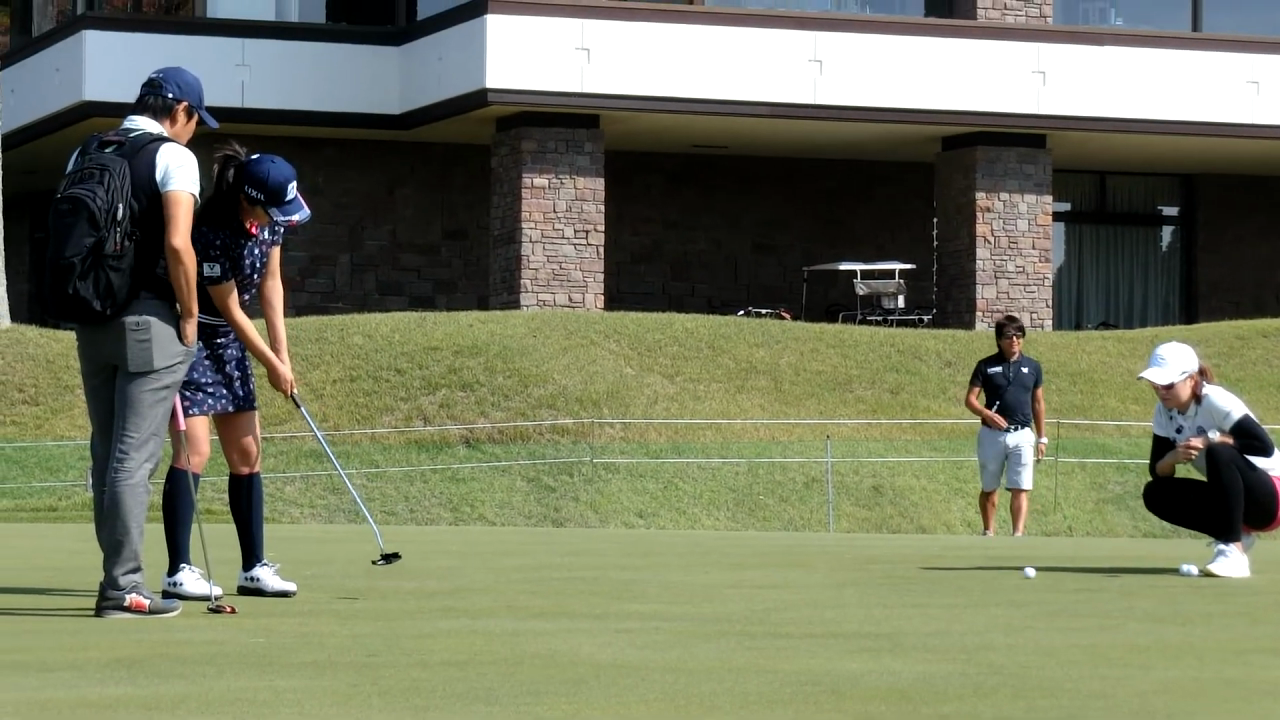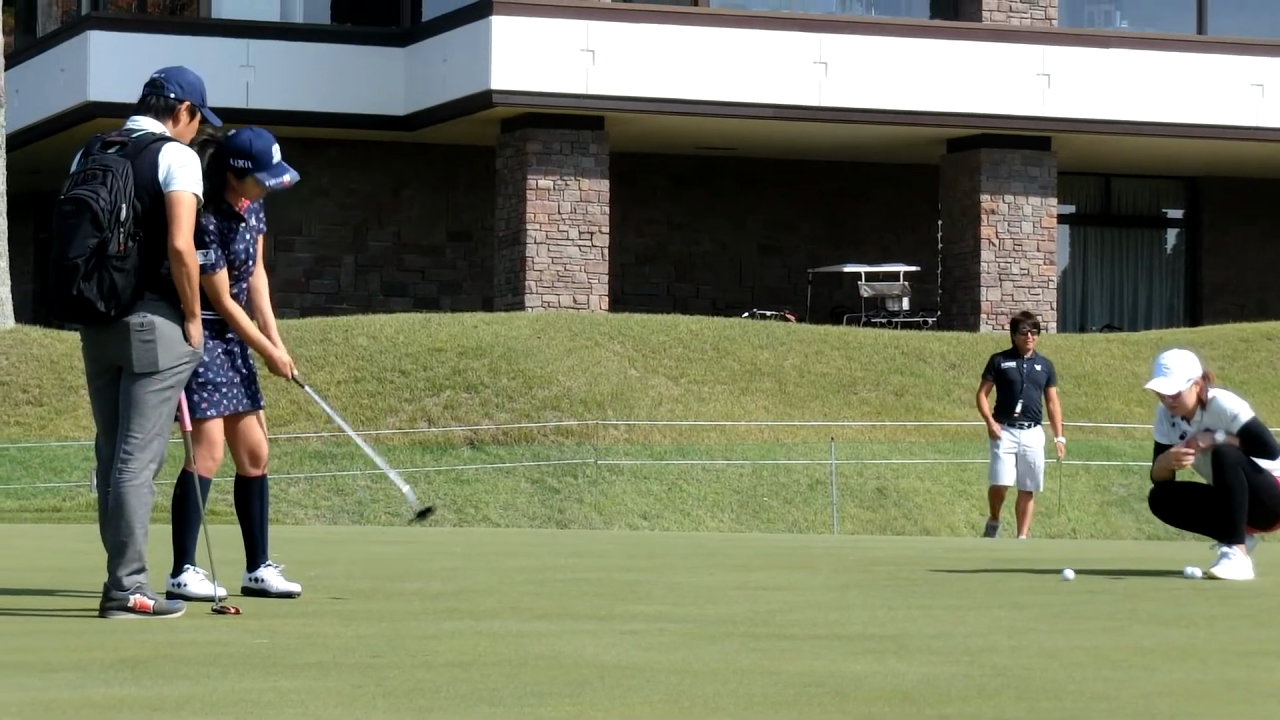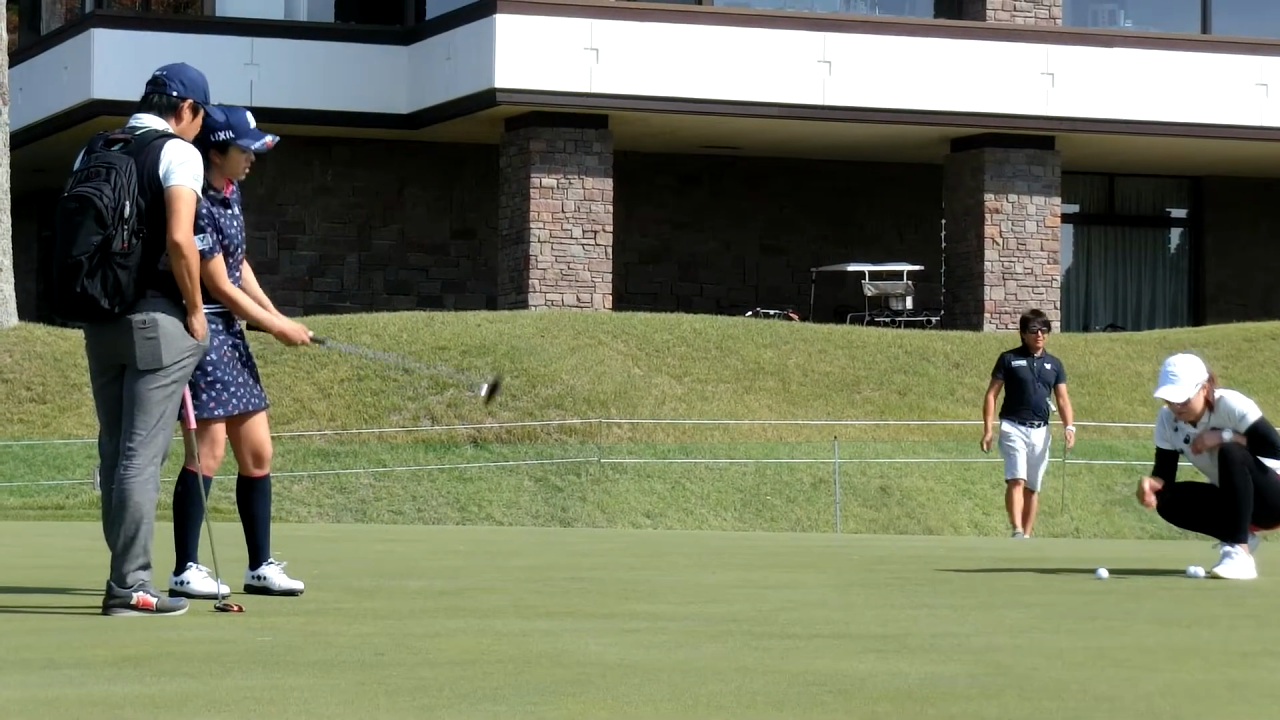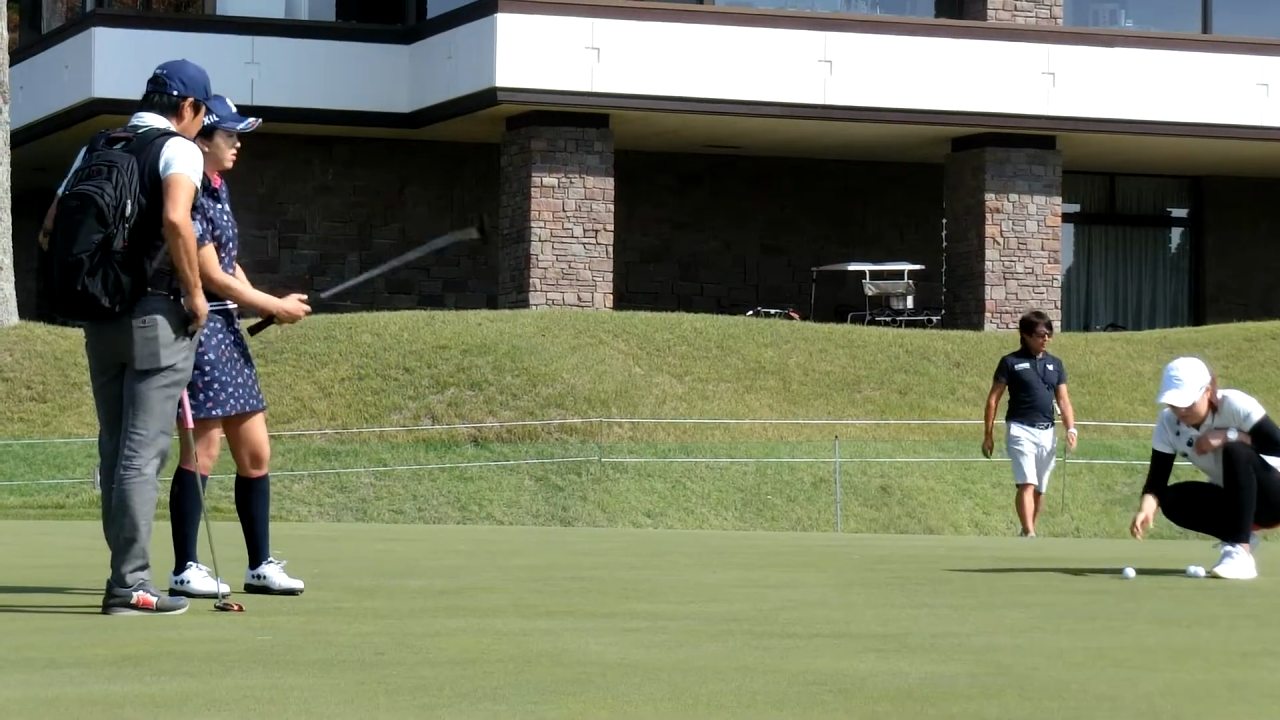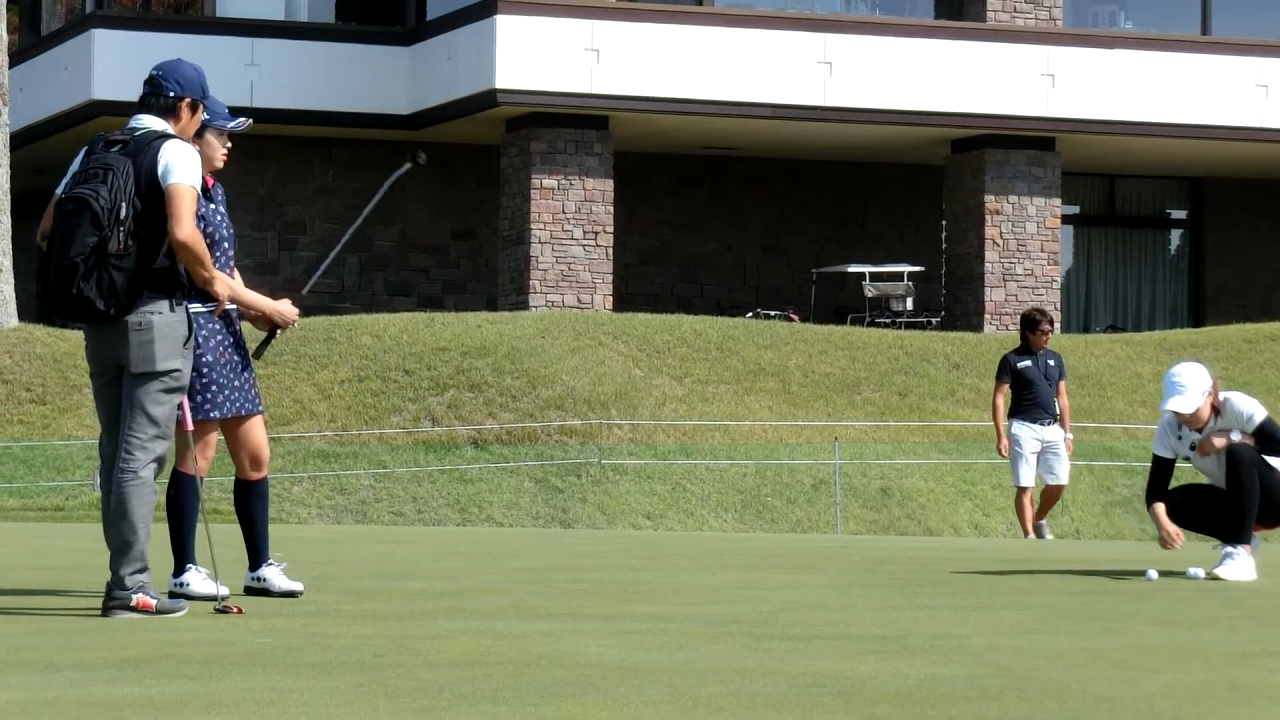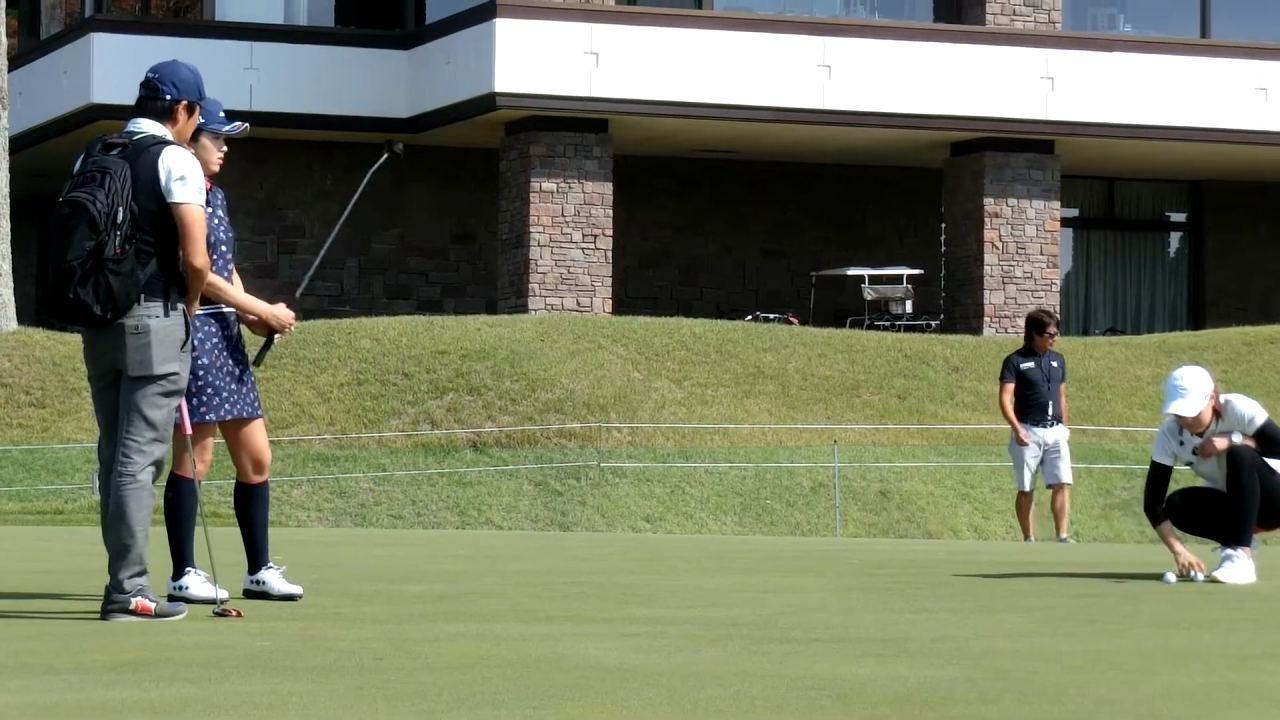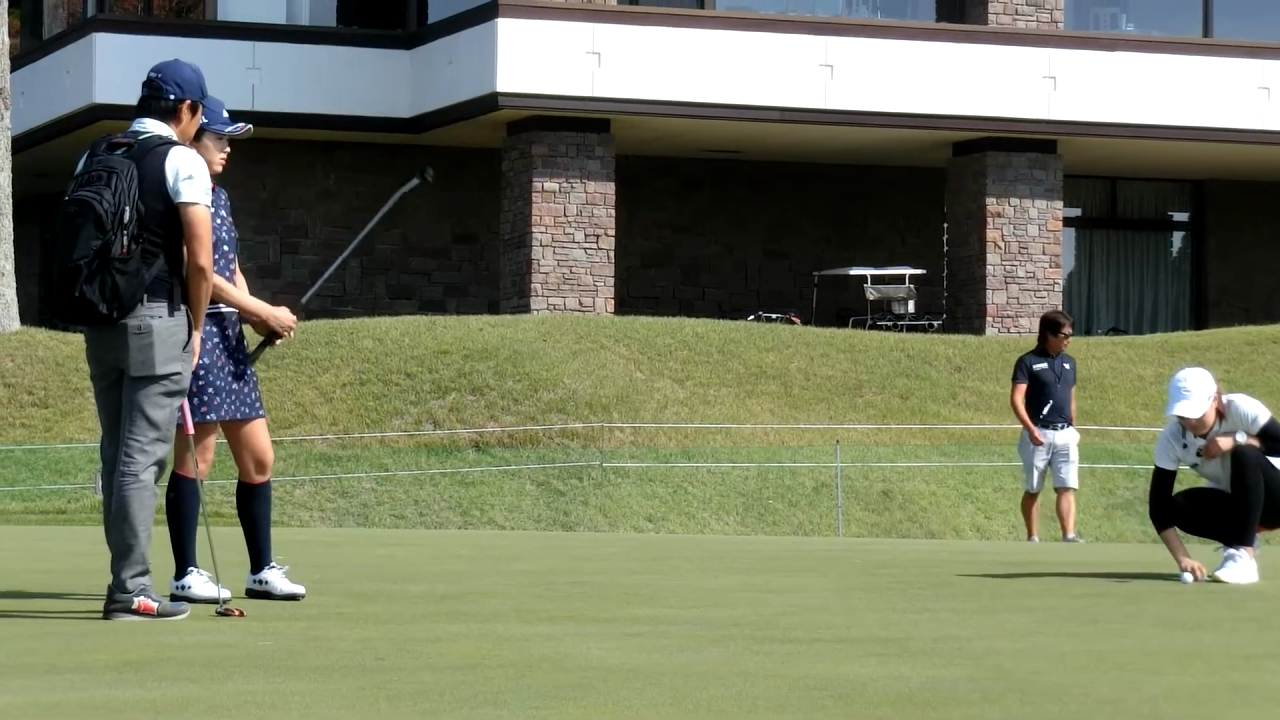
dt=0.2s
person 1, frame 1
left shoulder: (86, 154)
right shoulder: (173, 156)
right elbow: (177, 245)
right wrist: (189, 316)
left hip: (93, 320)
right hip: (147, 320)
left knee: (107, 453)
right knee: (133, 456)
left ankle: (117, 577)
right ankle: (122, 587)
person 1, frame 2
left shoulder: (90, 155)
right shoulder: (176, 155)
right elbow: (180, 246)
right wrist: (193, 316)
left hip: (97, 321)
right hip: (152, 321)
left knee: (112, 454)
right knee: (138, 457)
left ankle: (123, 577)
right ankle: (126, 588)
person 1, frame 3
left shoulder: (94, 152)
right shoulder: (178, 151)
right elbow: (179, 239)
right wrist: (195, 309)
left hip: (101, 318)
right hip: (155, 317)
left knee: (116, 451)
right knee: (141, 454)
left ankle: (126, 574)
right ankle: (129, 583)
person 1, frame 4
left shoulder: (96, 151)
right shoulder: (179, 148)
left elbow: (50, 232)
right elbow: (175, 219)
right wrist: (194, 292)
left hip: (101, 315)
right hip: (155, 315)
left knee: (116, 448)
right knee: (142, 452)
left ankle: (124, 573)
right ankle: (130, 583)
person 1, frame 5
left shoulder: (94, 152)
right shoulder: (175, 151)
left elbow: (48, 233)
right elbow: (182, 233)
right wrist: (213, 281)
left hip: (101, 318)
right hip: (154, 315)
left knee: (116, 451)
right knee: (140, 454)
left ankle: (125, 576)
right ankle: (128, 586)
person 1, frame 6
left shoulder: (93, 157)
right shoulder: (176, 158)
right elbow: (195, 259)
right wrist: (191, 304)
left hip: (100, 322)
right hip: (153, 319)
left knee: (115, 455)
right knee: (139, 457)
left ankle: (124, 579)
right ankle: (127, 590)
person 1, frame 7
left shoulder: (94, 157)
right shoulder: (183, 160)
right elbow: (200, 261)
right wrist: (196, 327)
left hip: (101, 321)
right hip: (157, 320)
left knee: (117, 454)
right knee: (141, 457)
left ankle: (127, 580)
right ankle: (130, 589)
person 2, frame 1
left shoulder: (269, 219)
right shoulder: (212, 231)
left elbow: (270, 283)
right elbow: (231, 310)
left wrist: (283, 353)
right wrist: (272, 365)
left hip: (228, 341)
right hip: (190, 339)
left knee: (248, 453)
right knee: (195, 451)
left ankle: (254, 567)
right ankle: (179, 570)
person 2, frame 2
left shoulder: (254, 205)
right shoulder: (206, 219)
right elbow: (223, 300)
left wrist: (274, 336)
right wrist: (268, 351)
left hip: (233, 338)
right hip: (197, 336)
left knee: (255, 453)
right knee: (208, 452)
left ankle: (258, 568)
right ankle: (182, 572)
person 2, frame 3
left shoulder: (231, 192)
right shoulder: (197, 205)
right elbow: (221, 287)
left wrist: (274, 313)
right wrist: (279, 328)
left hip: (231, 332)
right hip: (201, 333)
left knee: (258, 453)
right knee: (210, 451)
left ankle: (260, 567)
right ankle: (185, 570)
person 2, frame 4
left shoulder: (219, 189)
right elbow: (211, 276)
left wrist: (266, 304)
right wrist: (276, 305)
left hip: (227, 330)
right hip: (198, 330)
left knee: (256, 454)
right knee: (203, 450)
left ankle: (260, 566)
right ankle: (184, 570)
person 2, frame 5
left shoulder: (215, 191)
left wrist: (256, 311)
right wrist: (267, 306)
left hip: (226, 333)
right hip: (195, 330)
left knee: (255, 456)
right knee: (198, 452)
left ankle: (260, 568)
right ankle: (184, 571)
person 2, frame 6
left shoulder: (216, 196)
right elbow: (203, 279)
left wrist: (253, 316)
right wrist: (265, 310)
left hip: (227, 338)
right hip: (193, 333)
left knee: (256, 459)
right knee: (194, 456)
left ankle: (260, 571)
right ankle: (183, 575)
person 2, frame 7
left shoulder: (220, 197)
right elbow: (205, 279)
left wrist: (259, 316)
right wrist: (267, 312)
left hip: (230, 339)
right hip: (195, 335)
left knee: (259, 459)
right knee: (196, 456)
left ankle: (263, 571)
right ankle: (186, 574)
person 3, frame 1
left shoulder: (1033, 367)
right shoulder: (985, 365)
left elbow: (1038, 404)
right elbow: (970, 399)
left wrist: (1042, 438)
right wrist: (987, 414)
left hip: (1023, 436)
right hip: (992, 434)
left knee: (1021, 489)
right knee: (989, 489)
left ankle: (1017, 535)
right ankle: (988, 533)
person 3, frame 2
left shoulder: (1045, 365)
right shoulder: (999, 360)
left elbow: (1052, 403)
right elbow: (981, 395)
left wrist: (1059, 437)
right wrist: (990, 422)
left hip: (1033, 433)
right hip: (1005, 432)
left knee: (1028, 491)
right knee: (1000, 484)
left ankle: (1022, 538)
right ankle: (993, 520)
person 3, frame 3
left shoulder: (1055, 364)
right shoulder: (1008, 358)
left elbow: (1063, 399)
right elbow: (991, 394)
left wrist: (1069, 426)
right wrist: (988, 429)
left hip: (1041, 432)
right hip: (1013, 428)
left knee: (1032, 488)
right knee: (1017, 481)
left ankle: (1026, 537)
right ankle: (1016, 531)
person 3, frame 4
left shoulder: (1056, 364)
right shoulder: (1011, 362)
left elbow: (1063, 400)
right elbow: (993, 399)
left wrist: (1071, 429)
right wrist: (988, 434)
left hip: (1047, 433)
right hip: (1021, 430)
left knee: (1039, 490)
right knee: (1027, 484)
left ankle: (1027, 532)
right ankle: (1029, 536)
person 3, frame 5
left shoulder: (1056, 359)
right shoulder: (1011, 360)
left elbow: (1062, 397)
right elbow: (999, 398)
left wrist: (1067, 433)
right wrist: (1001, 435)
left hip: (1052, 429)
right hip: (1024, 428)
left knee: (1059, 482)
right knee: (1025, 486)
left ankle: (1039, 521)
right ankle: (1029, 537)
person 3, frame 6
left shoulder: (1058, 360)
right shoulder: (1015, 361)
left elbow: (1061, 398)
right elbow: (1005, 398)
left wrist: (1065, 429)
right wrist: (1017, 429)
left hip: (1055, 431)
right hip: (1028, 431)
left knee: (1061, 484)
right knee: (1025, 490)
left ankle: (1062, 536)
right ankle: (1029, 540)
person 3, frame 7
left shoulder: (1069, 362)
right shoulder: (1027, 362)
right elbow: (1016, 399)
left wrist: (1074, 431)
right wrist: (1031, 429)
left hip: (1065, 435)
right hip: (1039, 434)
left knee: (1067, 488)
right knee: (1032, 490)
left ankle: (1069, 537)
right ankle: (1033, 540)
person 4, frame 1
left shoulder: (1216, 401)
right shoulder: (1164, 411)
right elbow: (1157, 472)
left wrist: (1211, 438)
right wrist: (1173, 457)
right hip: (1230, 500)
left knee: (1219, 452)
right knee: (1155, 493)
left ankle: (1234, 553)
right ankle: (1236, 535)
person 4, frame 2
left shoulder: (1222, 404)
right shoulder: (1165, 415)
right elbow: (1160, 480)
left wrist: (1217, 438)
right wrist: (1165, 462)
right hip: (1232, 501)
left knee: (1225, 453)
right knee: (1161, 498)
left ankle: (1238, 555)
right ankle: (1239, 538)
person 4, frame 3
left shoulder: (1230, 403)
right shoulder: (1167, 419)
right elbow: (1165, 478)
left wrist: (1224, 436)
right wrist: (1149, 483)
right hip: (1233, 500)
left knee: (1231, 452)
right knee: (1168, 500)
left ankle: (1240, 554)
right ankle: (1241, 537)
person 4, frame 4
left shoulder: (1234, 403)
right shoulder: (1168, 423)
right elbow: (1157, 480)
left wrist: (1229, 435)
right wrist: (1146, 508)
right hip: (1233, 500)
left knee: (1236, 450)
right knee: (1173, 500)
left ankle: (1240, 553)
right ankle: (1240, 537)
person 4, frame 5
left shoulder: (1236, 406)
right shoulder: (1169, 427)
right elbow: (1156, 488)
left wrist: (1232, 437)
right wrist: (1163, 524)
right hip: (1234, 501)
left knee: (1239, 452)
right knee: (1177, 502)
left ankle: (1242, 554)
right ankle: (1241, 539)
person 4, frame 6
left shoulder: (1237, 408)
right shoulder: (1169, 433)
right elbow: (1153, 500)
left wrist: (1234, 439)
right wrist: (1178, 549)
right hip: (1232, 504)
left knee: (1240, 455)
right knee: (1176, 506)
left ankle: (1242, 557)
right ankle: (1239, 541)
person 4, frame 7
left shoulder: (1241, 408)
right shoulder: (1172, 437)
right elbow: (1159, 504)
left wrist: (1238, 439)
right wrist: (1182, 557)
right hip: (1233, 503)
left knee: (1245, 454)
right knee: (1180, 507)
left ankle: (1244, 556)
right ankle: (1242, 540)
